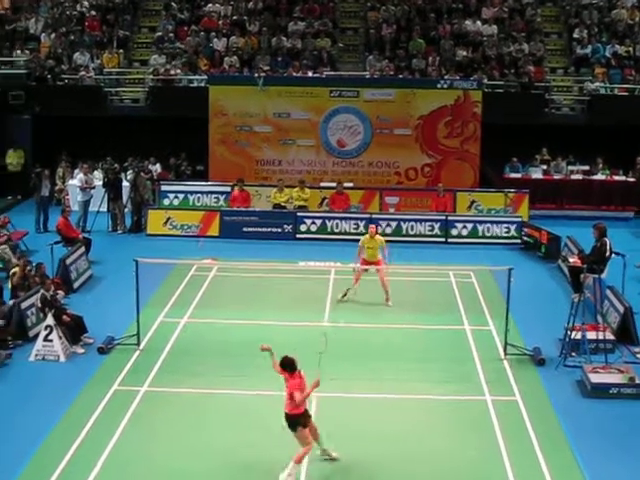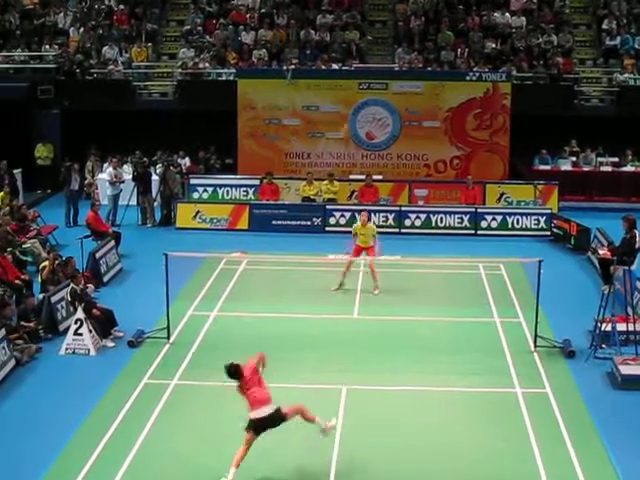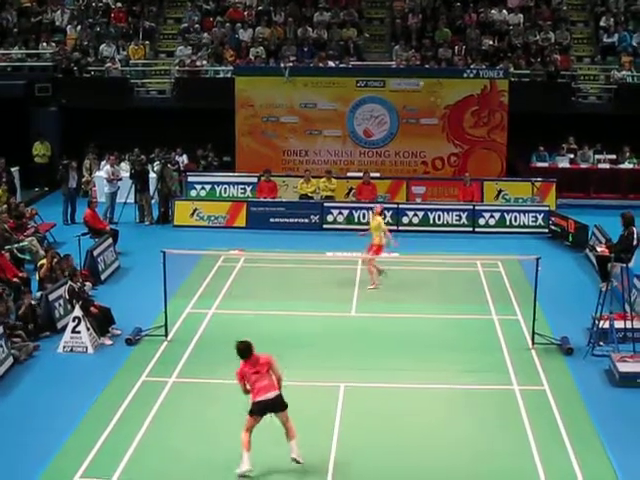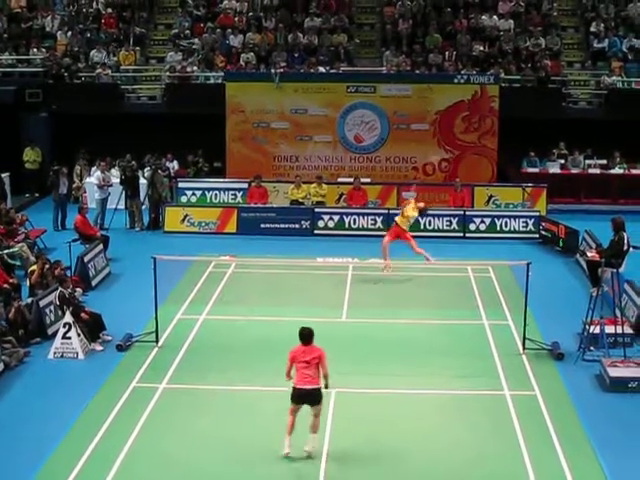
dt=0.5s
person 1, frame 1
left shoulder: (287, 372)
right shoulder: (295, 382)
left elbow: (276, 368)
right elbow: (299, 401)
left wrist: (271, 353)
right wrist: (312, 387)
left hip: (300, 411)
right hip: (294, 415)
left knee: (314, 431)
right knee: (307, 445)
left ankle: (324, 452)
person 1, frame 2
left shoulder: (239, 387)
right shoulder: (250, 373)
right elbow: (260, 356)
right wrist: (263, 364)
left hip: (255, 419)
right hip: (271, 413)
left knee: (245, 446)
right knee: (300, 408)
right ankle: (324, 426)
person 1, frame 3
left shoulder: (240, 371)
right shoulder: (266, 359)
left elbow: (245, 391)
right elbow: (279, 376)
right wrist: (278, 389)
left hip: (259, 402)
right hip: (275, 397)
left knee: (247, 431)
right knee: (287, 424)
left ankle: (245, 464)
right ankle: (295, 453)
person 1, frame 4
left shoulder: (294, 352)
right shoulder: (319, 352)
left elbow: (287, 373)
right elbow: (325, 373)
left wrist: (289, 377)
right wrist: (326, 383)
left hip: (298, 389)
right hip: (313, 389)
left knee: (292, 415)
right knee: (316, 416)
left ankle: (287, 447)
right ankle: (310, 446)
